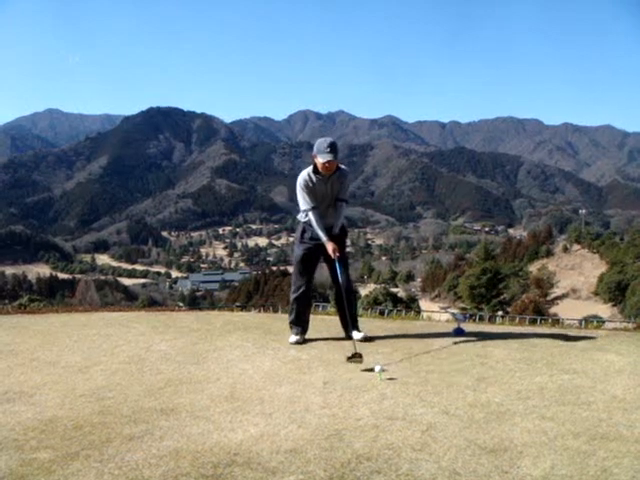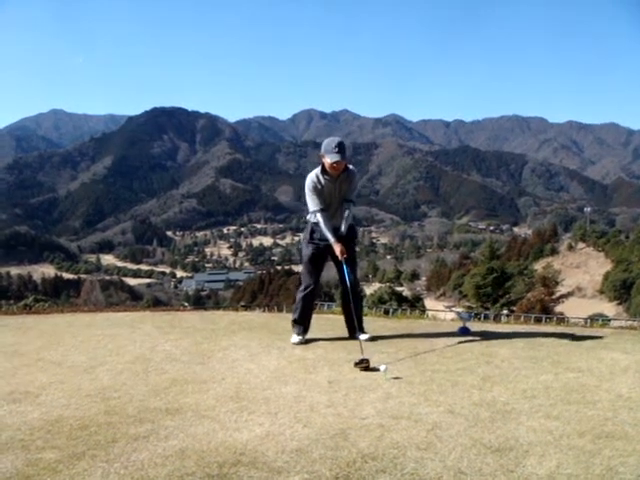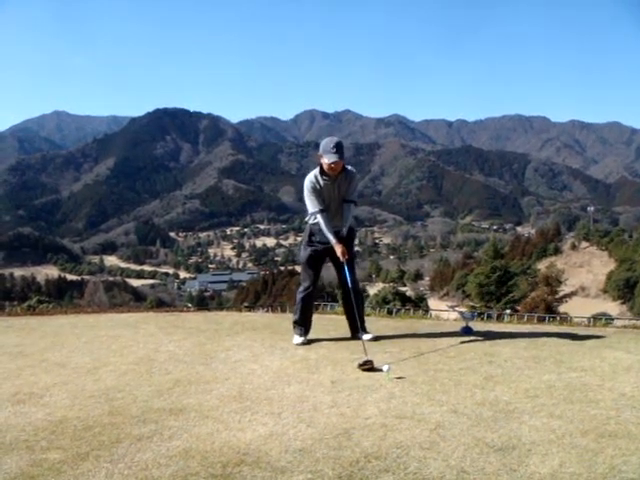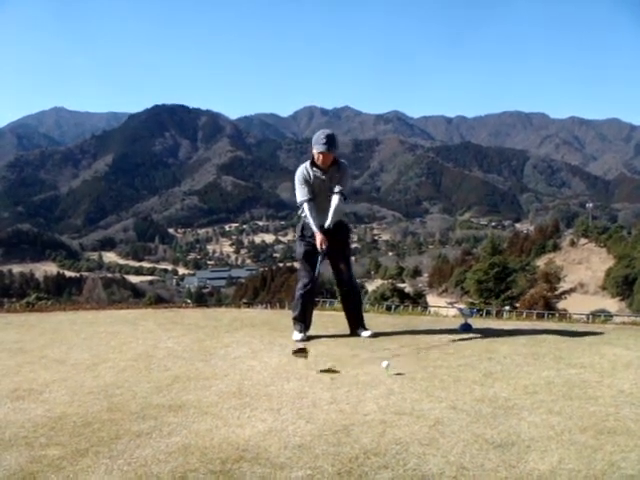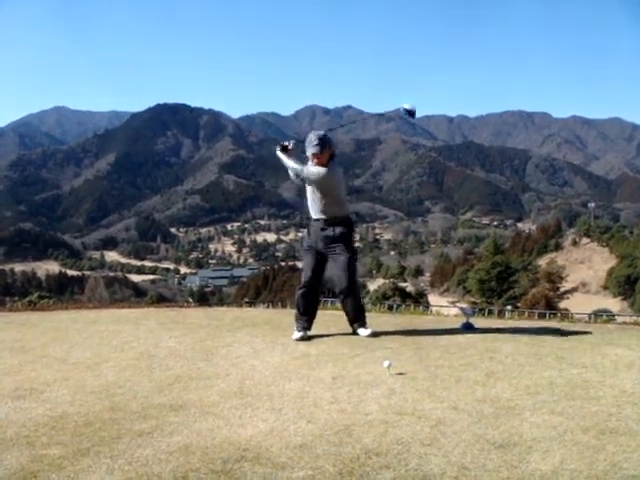
dt=1s
person 1, frame 1
left shoulder: (343, 174)
right shoulder: (304, 178)
left elbow: (340, 204)
right elbow: (311, 212)
left wrist: (334, 233)
right wrist: (325, 241)
left hip: (335, 231)
right hip: (309, 232)
left knee: (344, 281)
right knee: (301, 283)
left ankle: (351, 328)
right ankle: (298, 329)
person 1, frame 2
left shoulder: (352, 174)
right shoulder: (313, 179)
left elbow: (347, 205)
right elbow: (319, 213)
left wrist: (341, 235)
right wrist: (334, 242)
left hip: (343, 232)
right hip: (317, 232)
left knee: (351, 282)
right knee: (309, 283)
left ankle: (356, 329)
right ankle: (299, 329)
person 1, frame 3
left shoulder: (350, 175)
right shoulder: (311, 180)
left elbow: (348, 206)
right elbow: (319, 215)
left wrist: (342, 236)
right wrist: (334, 243)
left hip: (343, 233)
right hip: (317, 234)
left knee: (350, 283)
right knee: (308, 284)
left ankle: (358, 328)
right ankle: (300, 330)
person 1, frame 4
left shoulder: (342, 168)
right shoulder: (303, 172)
left elbow: (337, 198)
right elbow: (307, 205)
left wrist: (329, 227)
right wrist: (317, 232)
left hip: (335, 228)
right hip: (310, 230)
left knee: (347, 280)
right knee: (306, 281)
left ankle: (357, 325)
right ankle: (300, 327)
person 1, frame 5
left shoulder: (327, 172)
right shoulder: (313, 167)
left elbow: (296, 169)
right elbow: (295, 175)
left wrist: (281, 153)
right wrist: (289, 152)
left hip: (338, 229)
right hip: (316, 228)
left knee: (345, 280)
right knee: (308, 280)
left ankle: (358, 323)
right ankle: (302, 326)
